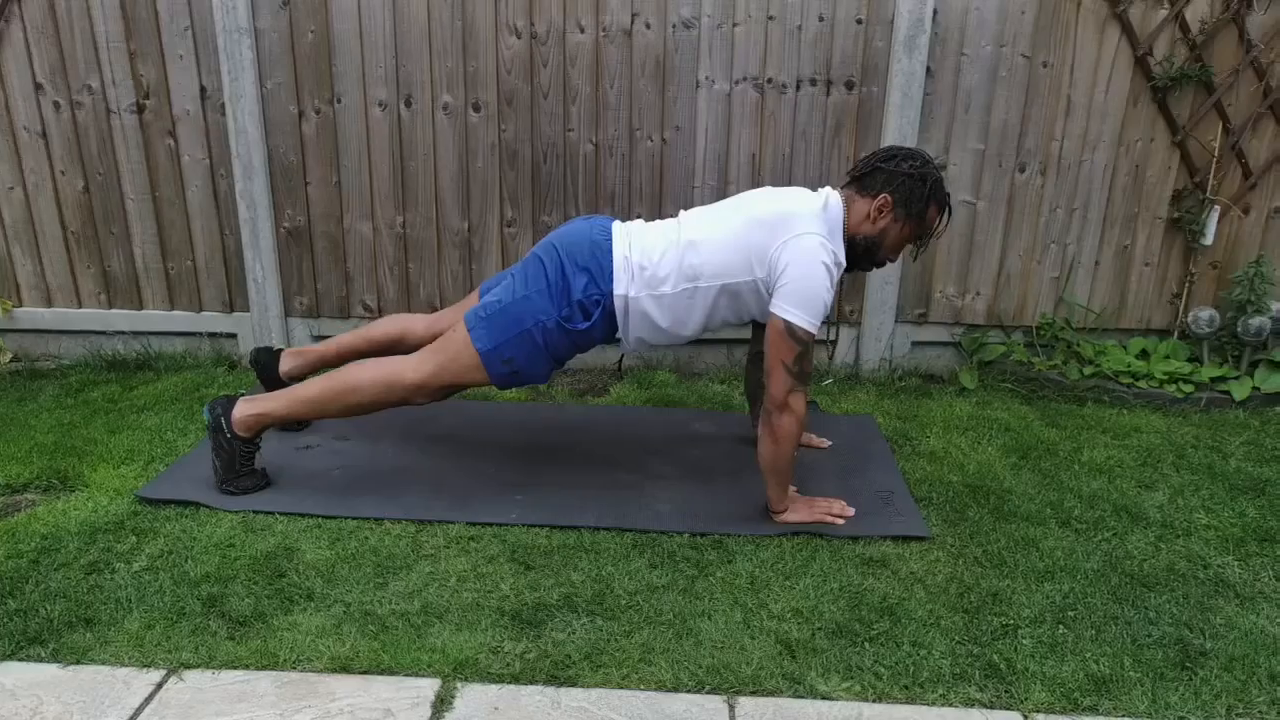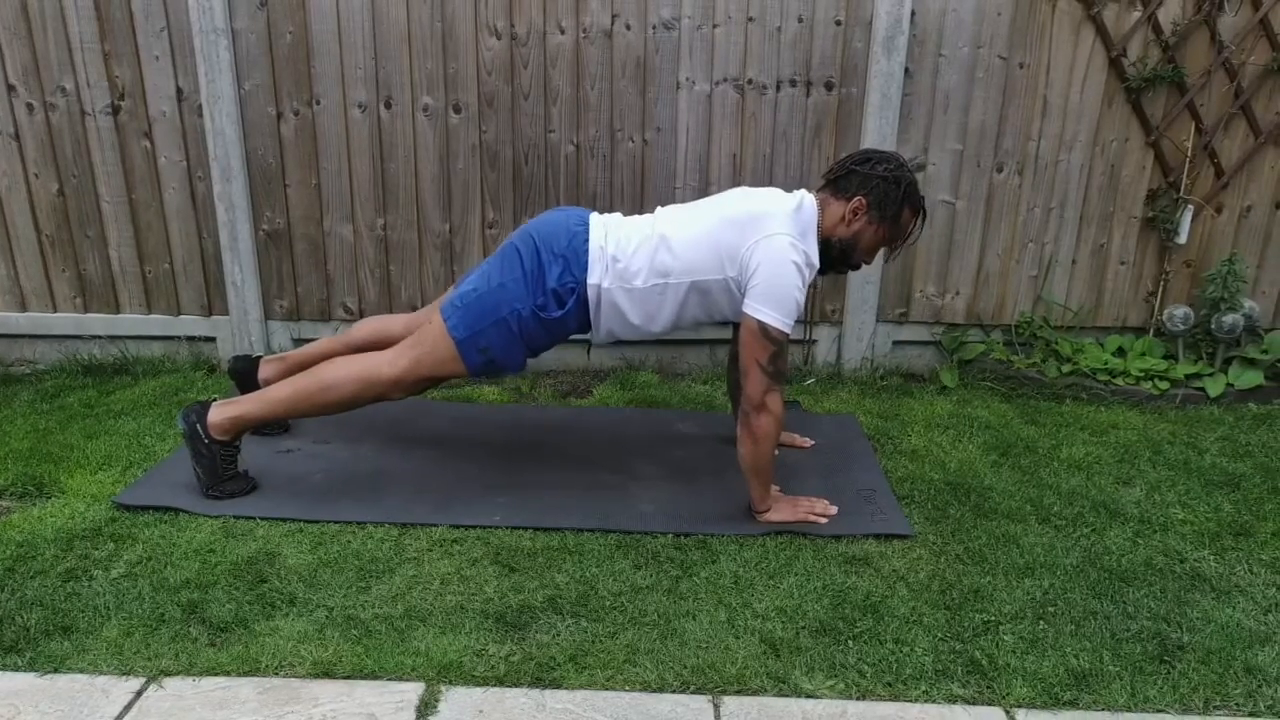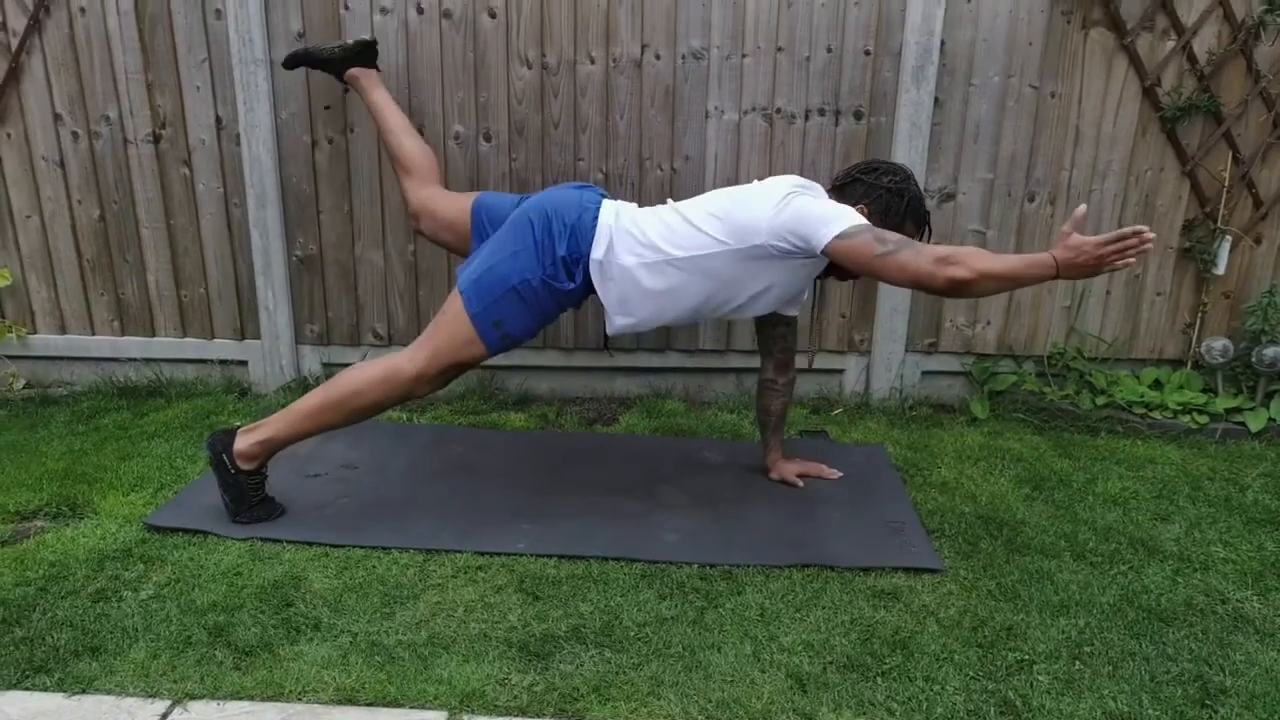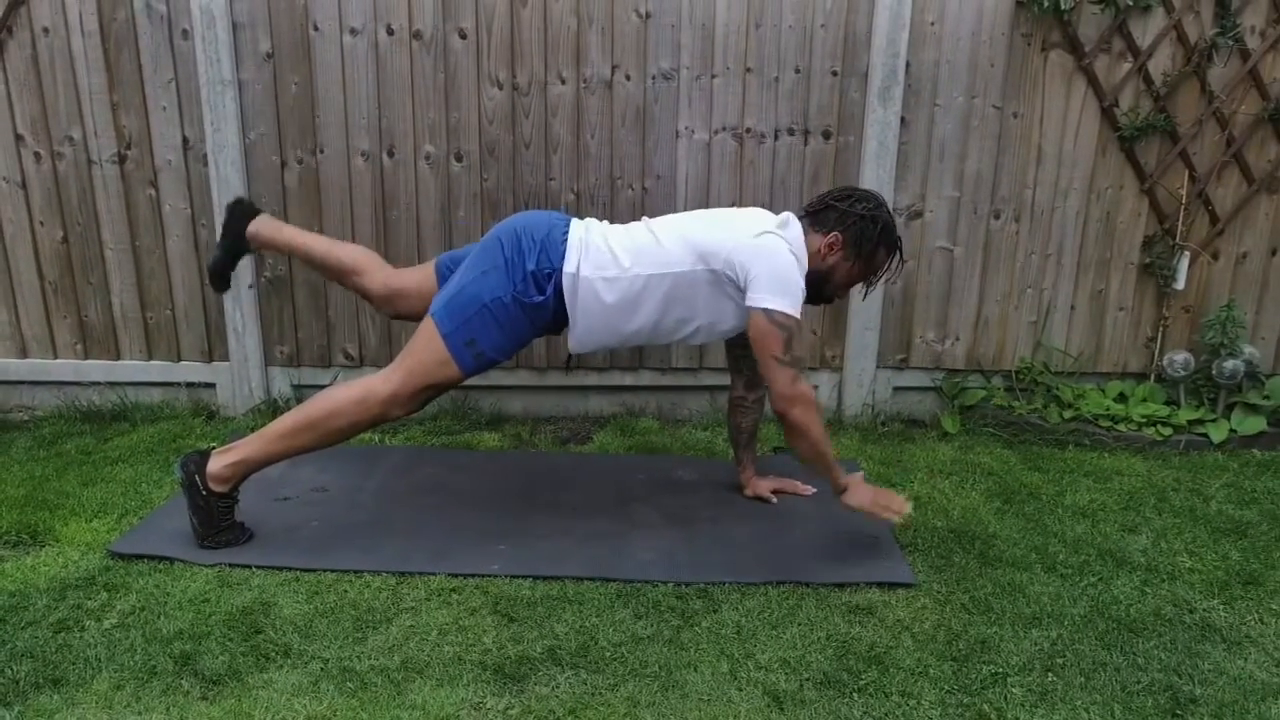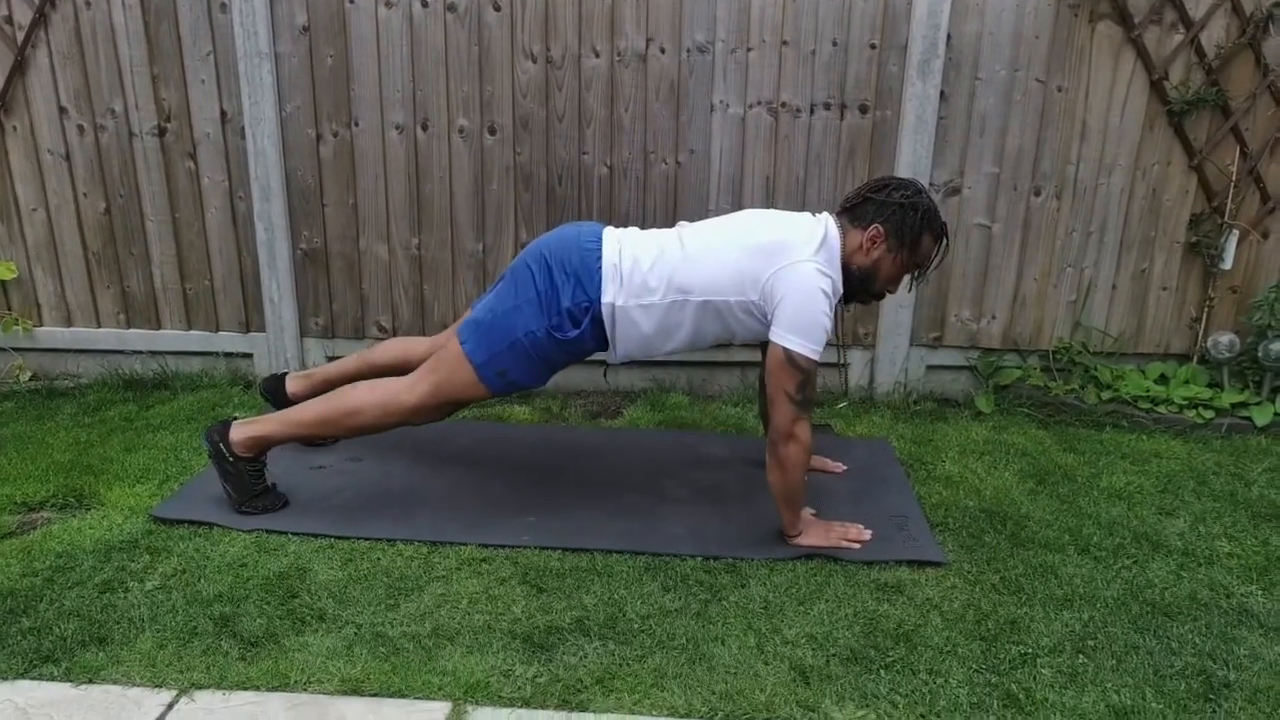
dt=1s
person 1, frame 1
left shoulder: (801, 214)
right shoulder: (814, 257)
left elbow: (760, 347)
right elbow: (785, 392)
left wrist: (770, 425)
right wrist: (783, 500)
left hip: (592, 251)
right hip: (588, 289)
left knee: (436, 330)
right knee: (427, 375)
left ankle: (289, 363)
right ankle: (245, 417)
person 1, frame 2
left shoulder: (779, 213)
right shoulder: (786, 257)
left elbow: (743, 355)
right elbow: (761, 390)
left wrist: (756, 425)
right wrist: (765, 500)
left hip: (569, 244)
right hip: (561, 277)
left knee: (415, 328)
right knee: (404, 370)
left ankle: (267, 370)
right ankle: (222, 422)
person 1, frame 3
left shoulder: (792, 256)
right shoulder: (805, 212)
left elbow: (777, 360)
right elbow: (940, 273)
left wrist: (775, 457)
right wrist: (1059, 263)
left hip: (573, 229)
right hip: (568, 244)
left knee: (426, 204)
right knee: (424, 366)
left ankle: (360, 71)
right ankle: (246, 449)
person 1, frame 4
left shoulder: (752, 256)
right shoulder: (776, 258)
left elbow: (747, 376)
right elbow: (788, 392)
left wrist: (747, 470)
right wrist: (844, 483)
left hip: (544, 253)
right hip: (537, 268)
left knee: (384, 285)
right knee: (394, 391)
left ankle: (254, 228)
right ankle: (217, 473)
person 1, frame 5
left shoulder: (801, 239)
right shoulder: (811, 283)
left elbow: (773, 388)
right elbow: (788, 420)
left wrist: (789, 451)
right wrist: (798, 523)
left hip: (579, 261)
right hip: (575, 294)
left knee: (440, 352)
right knee: (426, 395)
left ankle: (298, 386)
right ankle: (245, 440)
